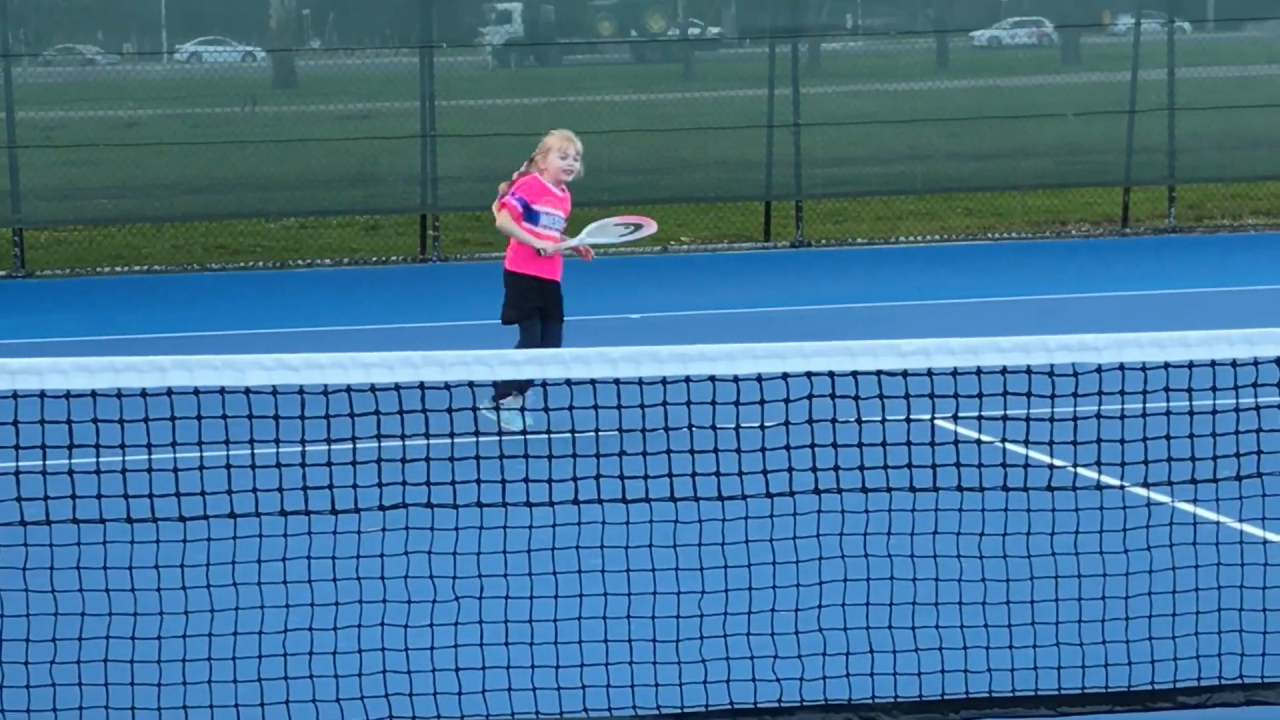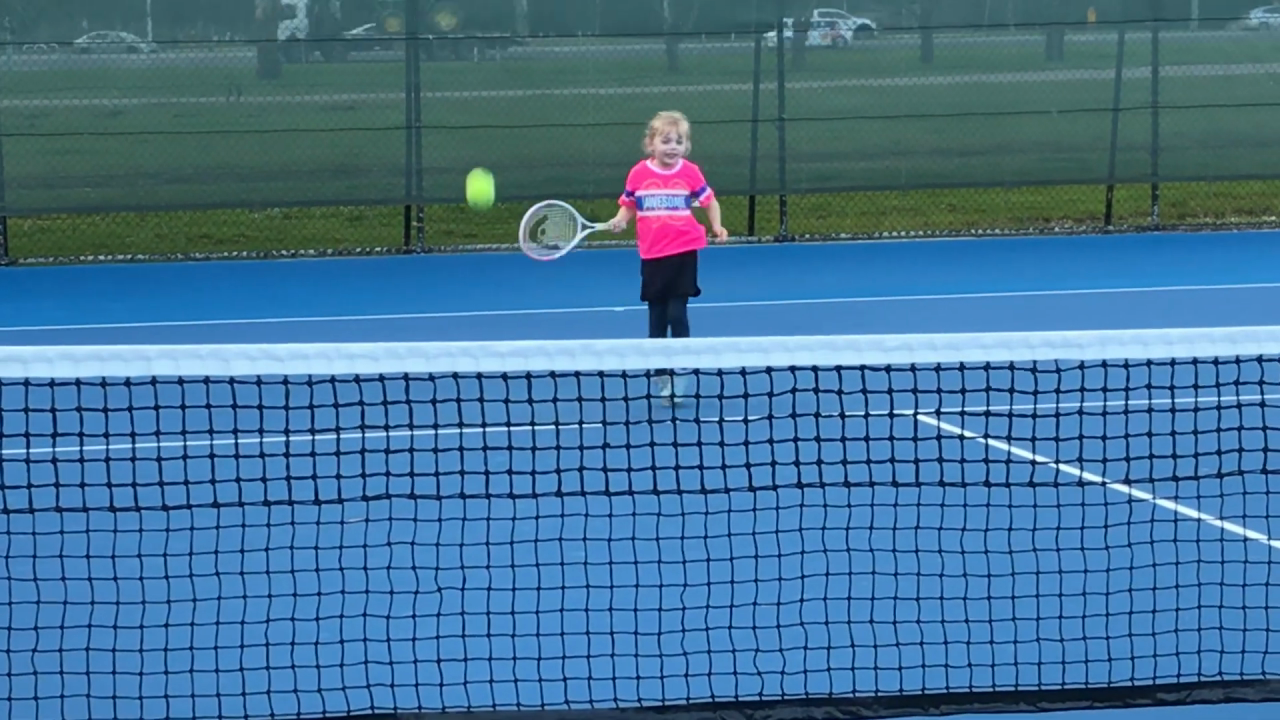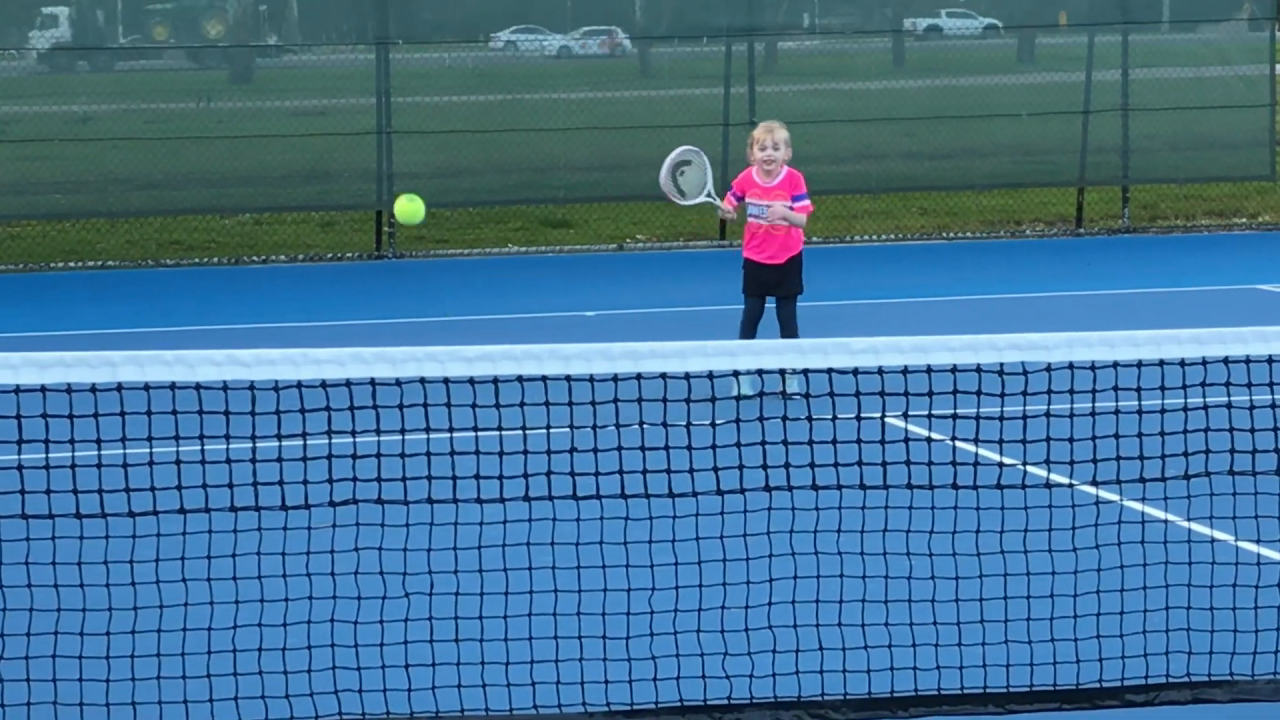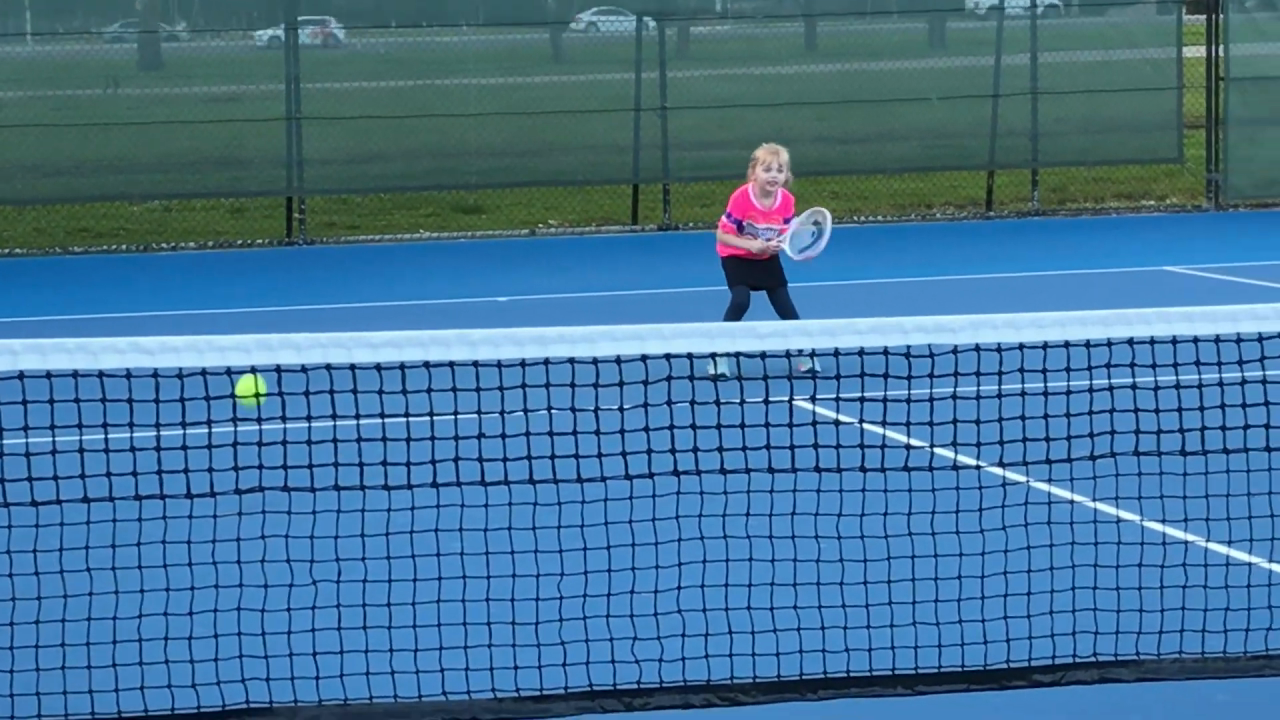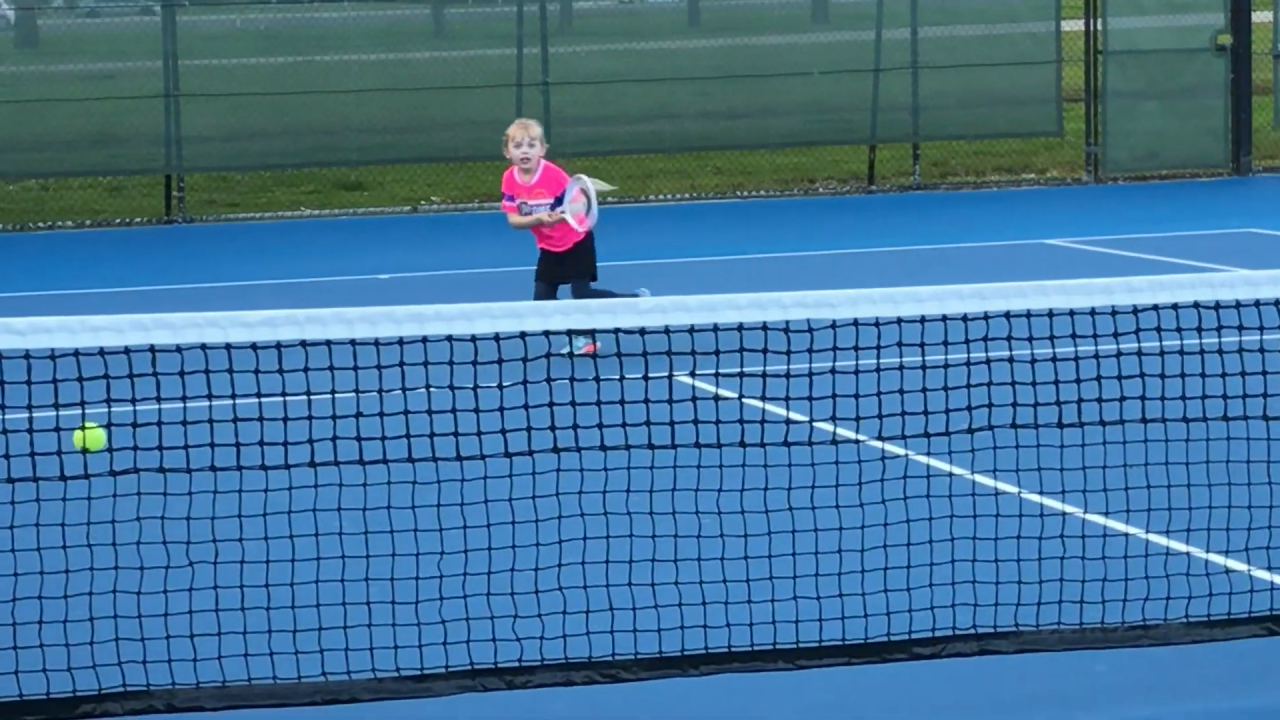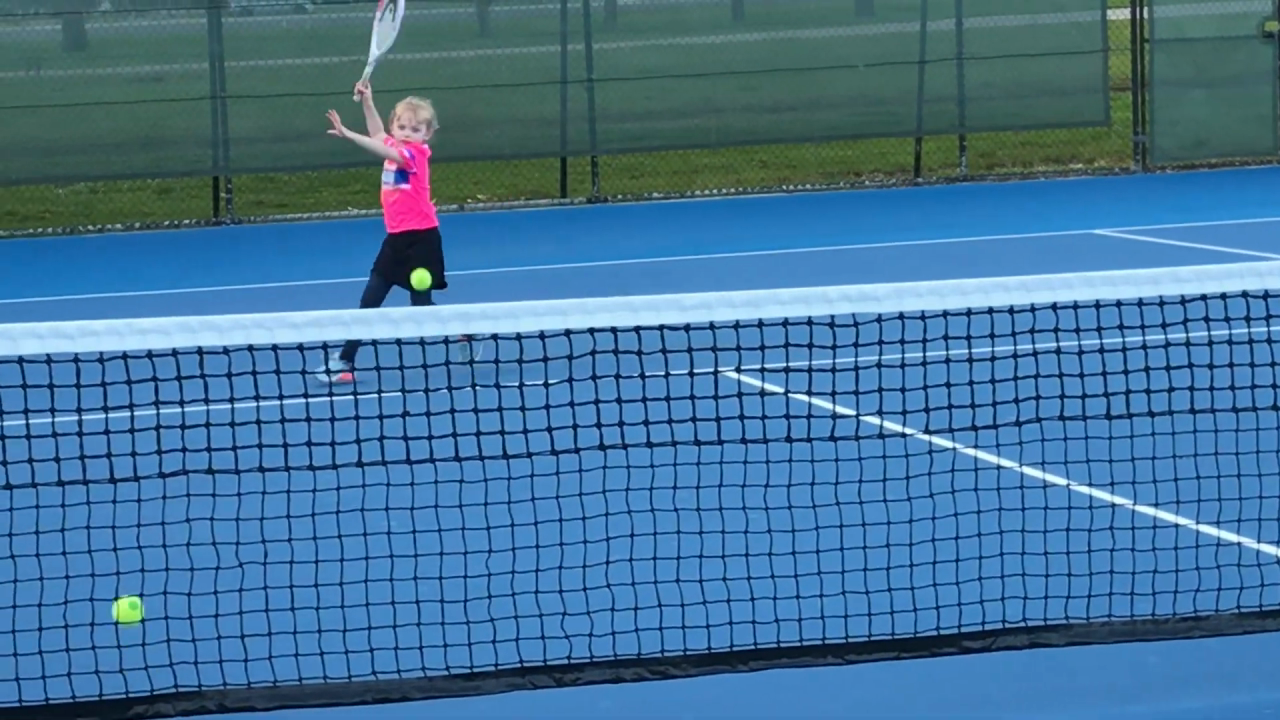
dt=0.5s
person 1, frame 1
left shoulder: (564, 195)
right shoulder: (529, 185)
right elbow: (502, 220)
left wrist: (576, 248)
right wrist: (535, 243)
left hip: (550, 277)
right hip: (522, 274)
left knee: (552, 343)
right knee: (532, 341)
left ankle: (515, 397)
right ankle: (503, 400)
person 1, frame 2
left shoulder: (690, 172)
right shoulder: (638, 173)
left elbow: (709, 200)
right elbow: (628, 207)
left wrist: (716, 225)
right wrist: (619, 221)
left hip: (683, 253)
right hip: (652, 257)
left knee: (676, 312)
right knee: (656, 318)
left ankle: (678, 374)
right ankle: (665, 377)
person 1, frame 3
left shoulder: (794, 179)
right shoulder: (745, 179)
left elbow: (803, 219)
right elbow: (729, 205)
left wrist: (784, 213)
right wrist: (727, 211)
left hip: (788, 257)
right hip: (755, 258)
left knee: (787, 314)
right knee: (751, 314)
left ankle: (790, 371)
person 1, frame 4
left shoulder: (787, 201)
right shoulder: (740, 198)
left elbow: (785, 235)
right elbow: (722, 236)
left wrist: (778, 243)
right wrist: (751, 245)
left hip: (766, 258)
right hip: (736, 257)
left knee: (784, 306)
right knee: (741, 300)
left ankle: (804, 355)
right ankle: (720, 356)
person 1, frame 5
left shoulder: (555, 175)
right shoulder: (509, 180)
right elbow: (513, 219)
left wrist: (563, 215)
right wrist: (537, 218)
left hip: (576, 241)
right hip: (548, 246)
left knee: (582, 295)
right knee: (542, 297)
right ankle: (583, 336)
person 1, frame 6
left shoulder: (417, 152)
right shoulder: (387, 146)
left elbow: (392, 151)
right elbow: (378, 133)
left wrist: (351, 136)
right wrist: (367, 100)
left hip: (421, 237)
right hip: (396, 237)
left knee: (420, 301)
right knee: (370, 299)
right ankle: (343, 363)
